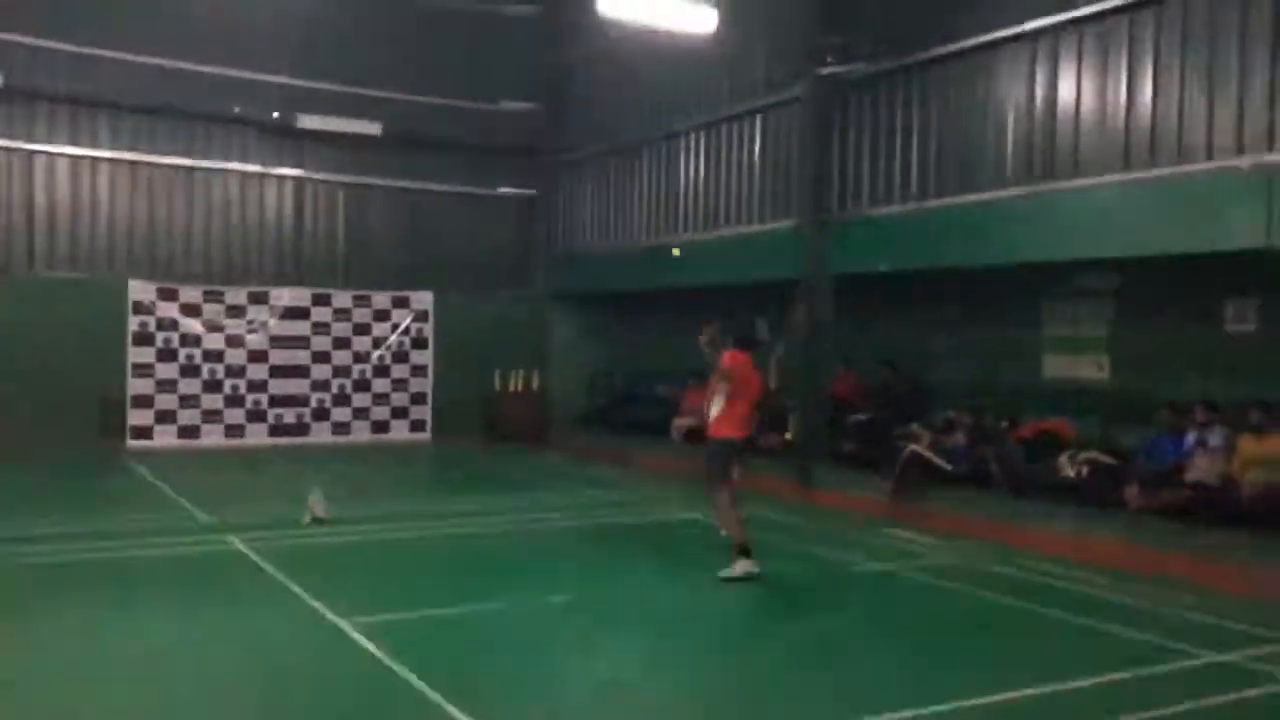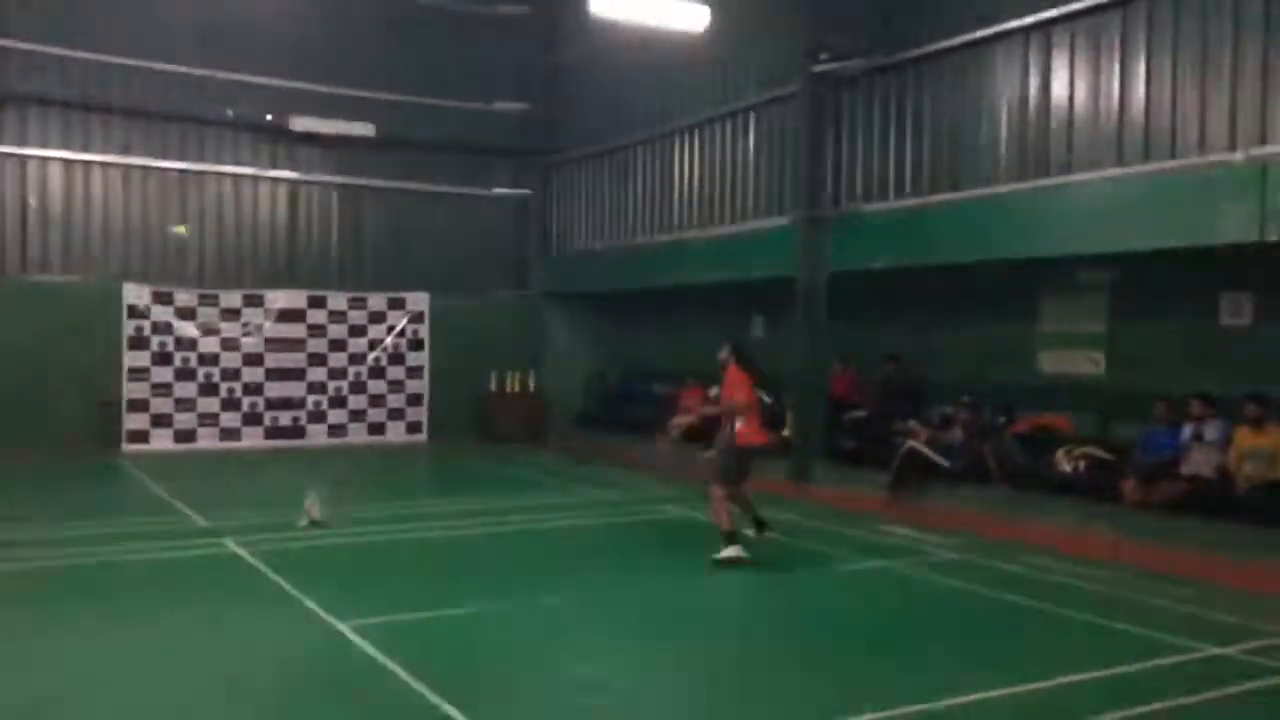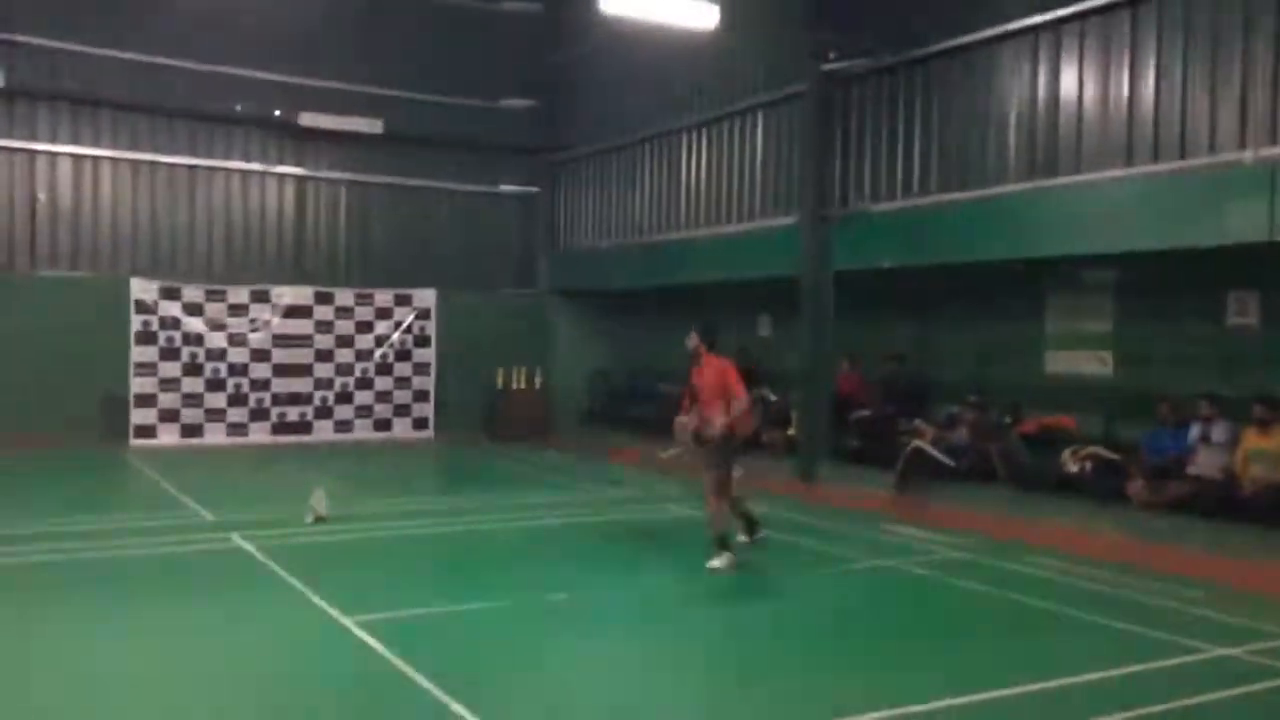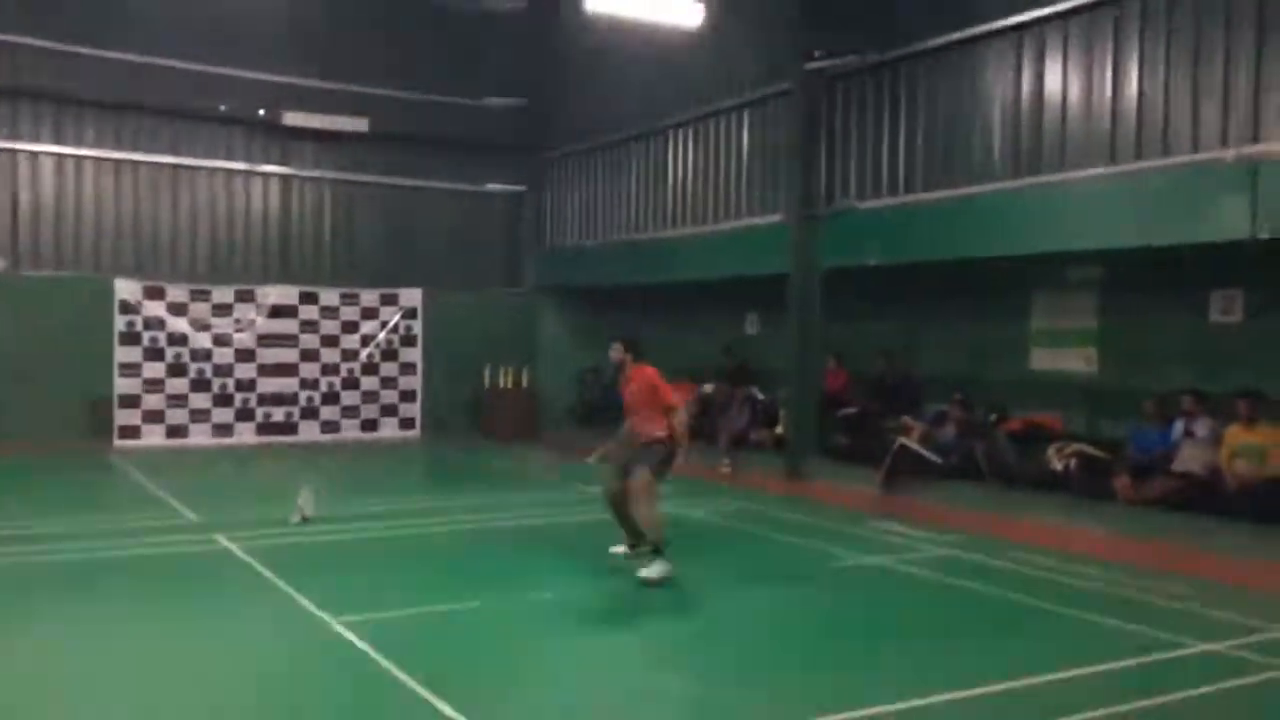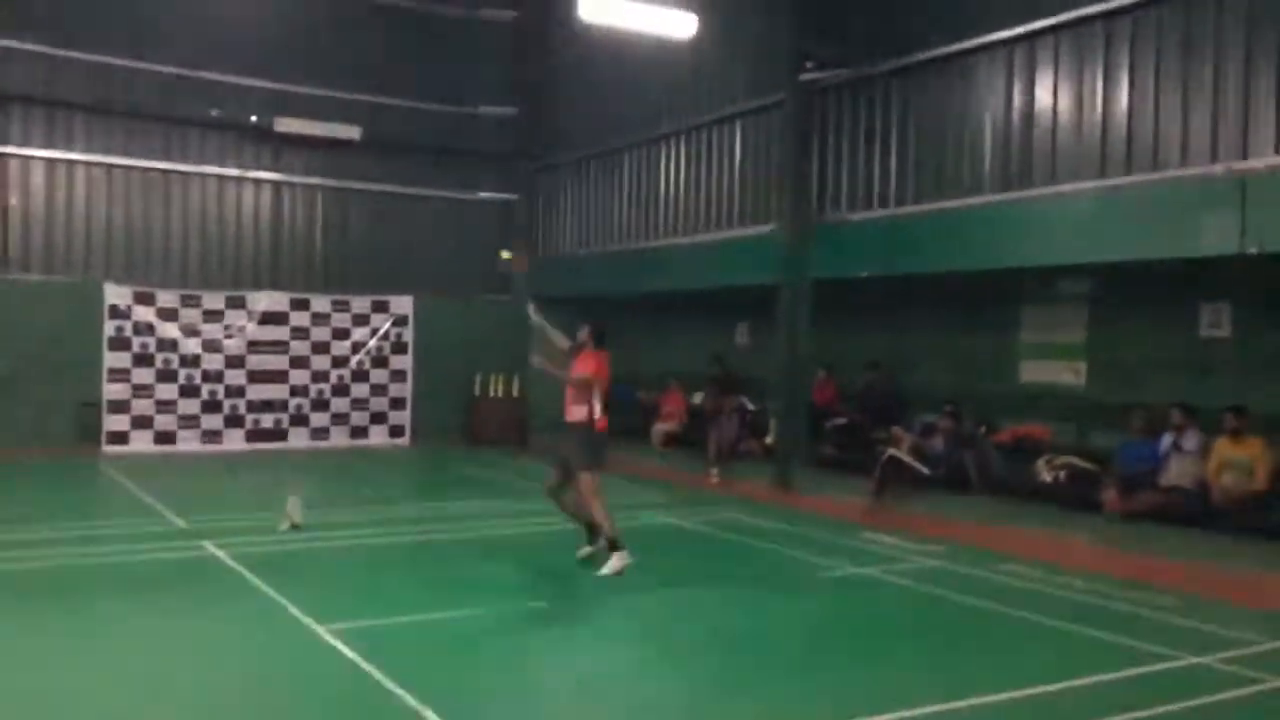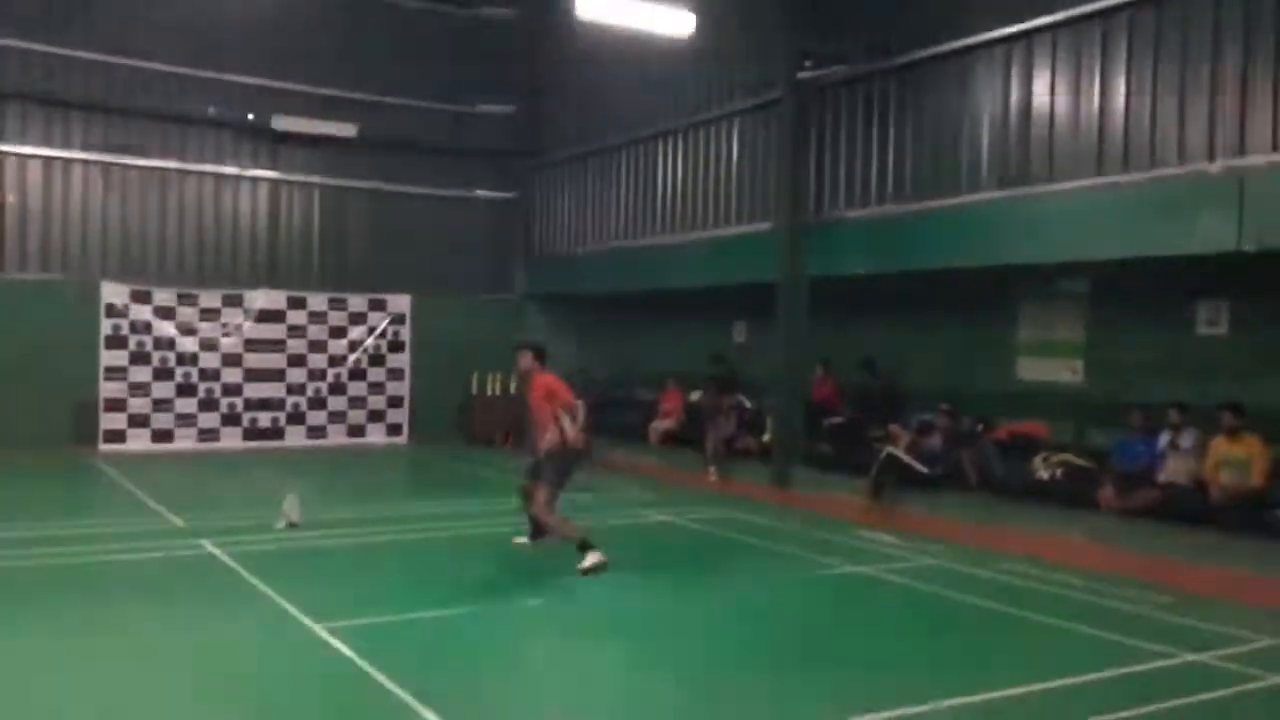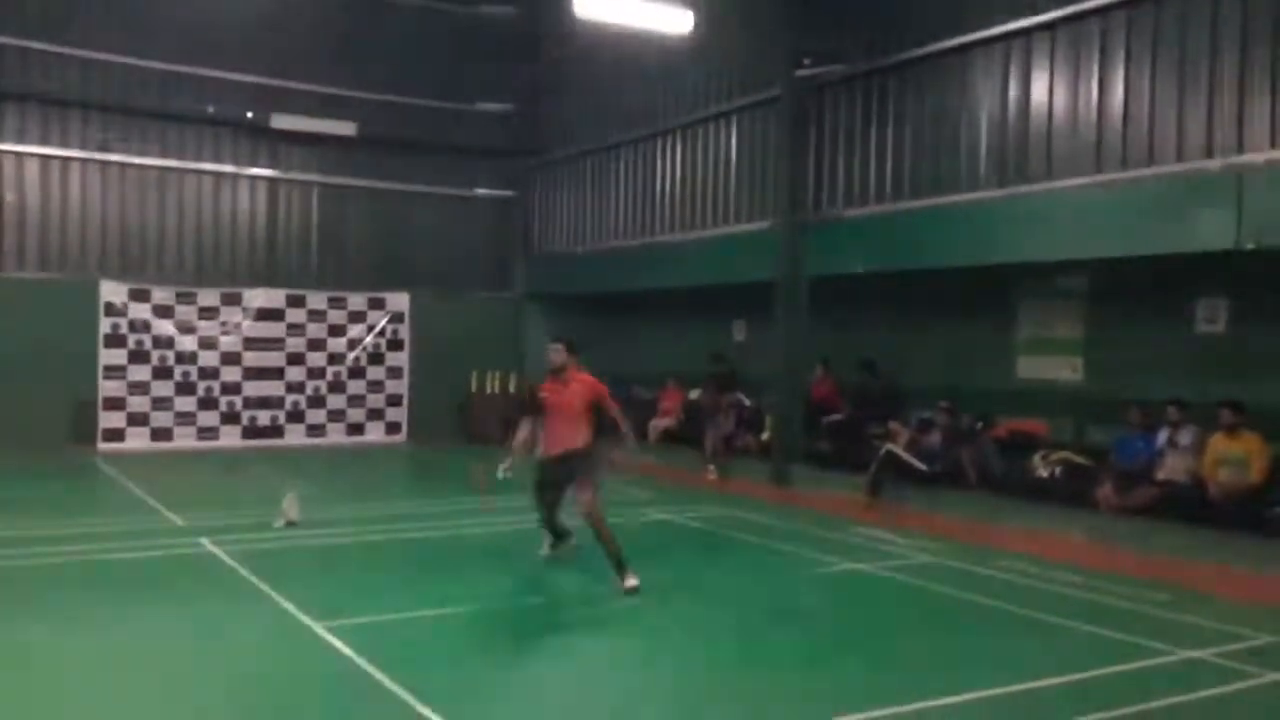
dt=0.4s
person 1, frame 1
left shoulder: (732, 357)
right shoulder: (754, 373)
left elbow: (726, 375)
left hip: (722, 436)
right hip: (739, 435)
left knee: (721, 495)
right knee: (722, 483)
left ankle: (745, 558)
right ankle: (734, 531)
person 1, frame 2
left shoulder: (735, 374)
right shoulder: (736, 376)
left elbow: (741, 405)
left wrist: (708, 411)
left hip: (743, 442)
right hip: (751, 440)
left knee: (718, 494)
right knee: (733, 486)
left ankle: (733, 545)
right ankle: (760, 525)
person 1, frame 3
left shoulder: (722, 365)
right shoulder: (696, 371)
left elbow: (743, 401)
right elbow: (694, 404)
left wrist: (724, 423)
right wrist: (687, 421)
left hip: (729, 433)
right hip: (713, 434)
left knee: (712, 485)
right knee: (721, 487)
left ankle: (725, 550)
right ankle: (752, 527)
person 1, frame 4
left shoulder: (649, 375)
right shoulder: (625, 382)
left elbow: (679, 409)
left wrist: (680, 444)
right wrist: (607, 449)
left hip: (662, 443)
right hip: (641, 445)
left knee: (637, 492)
right knee: (613, 494)
left ankle: (660, 558)
right ankle: (636, 543)
person 1, frame 5
left shoulder: (594, 359)
right shoulder: (583, 359)
left elbow: (584, 380)
left wrist: (551, 369)
left hip: (588, 432)
right hip: (577, 431)
left knee: (588, 491)
right knee: (556, 488)
left ankle: (618, 551)
right ankle: (594, 535)
person 1, frame 6
left shoulder: (548, 383)
right shoulder: (533, 386)
left elbow: (577, 406)
left wrist: (576, 429)
left hip: (562, 451)
right hip: (549, 450)
left knee: (541, 509)
right knee: (528, 491)
left ankle: (590, 550)
right ankle: (537, 533)
person 1, frame 7
left shoulder: (589, 384)
right shoulder: (541, 389)
left elbow: (616, 414)
right elbow: (528, 423)
left wrist: (630, 442)
right wrist: (513, 457)
left hip: (582, 454)
right hip: (550, 458)
left knee: (589, 510)
right knee: (546, 517)
left ankle: (623, 571)
right ankle: (559, 537)
